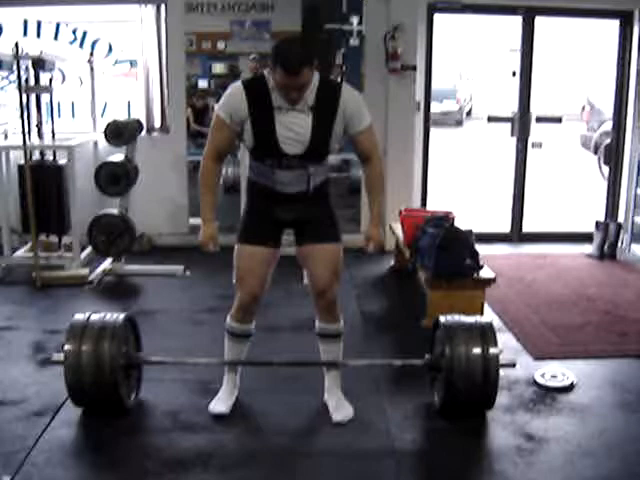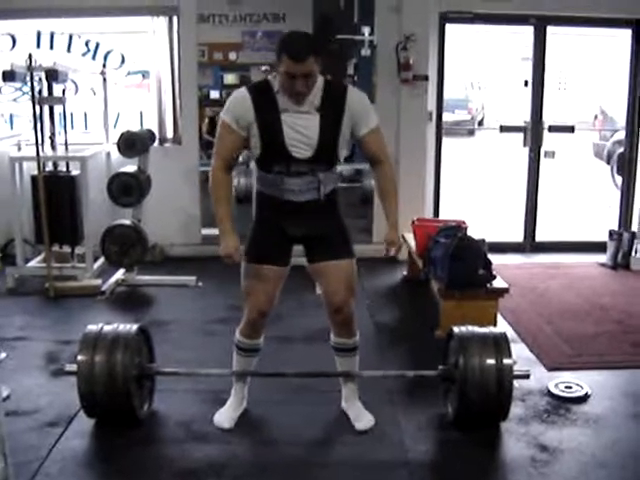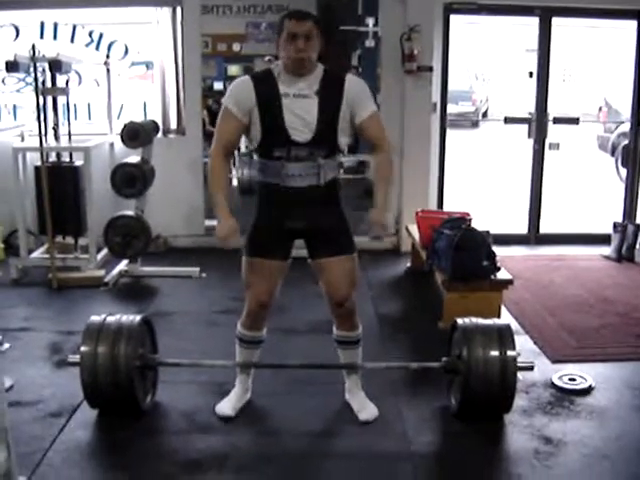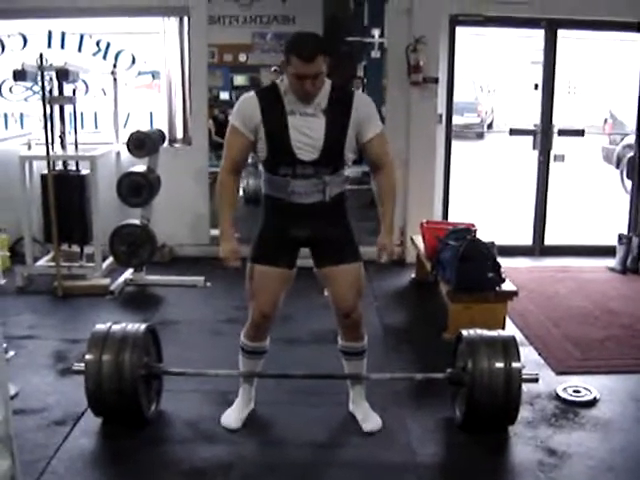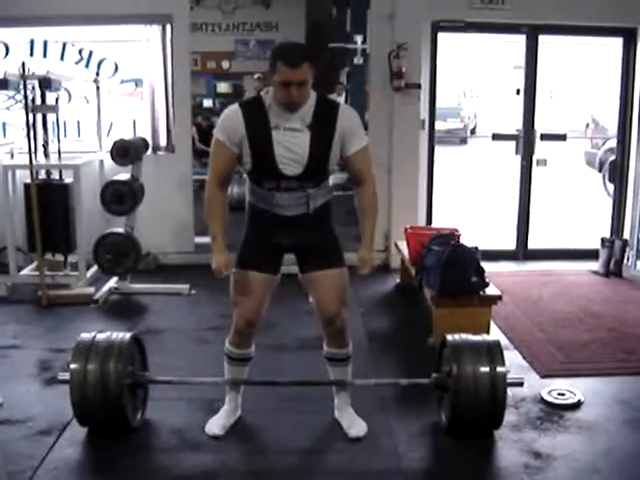
dt=1s
person 1, frame 1
left shoulder: (343, 99)
right shoulder: (242, 96)
left elbow: (370, 159)
right elbow: (213, 157)
left wrist: (375, 220)
right wrist: (208, 220)
left hip: (314, 204)
right hip: (263, 203)
left knee: (326, 294)
right knee: (247, 296)
left ankle: (333, 387)
right ankle: (230, 382)
person 1, frame 2
left shoulder: (350, 100)
right shoulder: (247, 101)
left elbow: (381, 162)
right elbow: (221, 167)
left wrist: (393, 223)
right wrist: (227, 232)
left hip: (324, 215)
right hip: (272, 216)
left knee: (342, 308)
right knee: (256, 312)
left ankle: (350, 396)
right ankle: (238, 394)
person 1, frame 3
left shoulder: (349, 88)
right shoulder: (249, 89)
left elbow: (380, 147)
right elbow: (221, 153)
left wrist: (381, 204)
right wrist: (222, 213)
left hip: (325, 208)
right hip: (273, 208)
left knee: (344, 303)
right knee: (257, 304)
left ankle: (354, 388)
right ankle: (242, 386)
person 1, frame 4
left shoulder: (356, 104)
right shoulder: (255, 105)
left elbow: (383, 167)
right elbow: (230, 171)
left wrist: (387, 229)
right wrist: (226, 234)
left hip: (331, 219)
right hip: (278, 219)
left knee: (351, 312)
right knee: (260, 314)
left ankle: (358, 398)
right ankle: (245, 395)
person 1, frame 5
left shoulder: (340, 118)
right shoulder: (239, 118)
left elbow: (364, 182)
right elbow: (217, 183)
left wrist: (367, 243)
right wrist: (218, 247)
left hip: (316, 227)
right hip: (263, 227)
left knee: (334, 318)
right knee: (243, 321)
left ankle: (343, 404)
right ankle: (231, 403)
